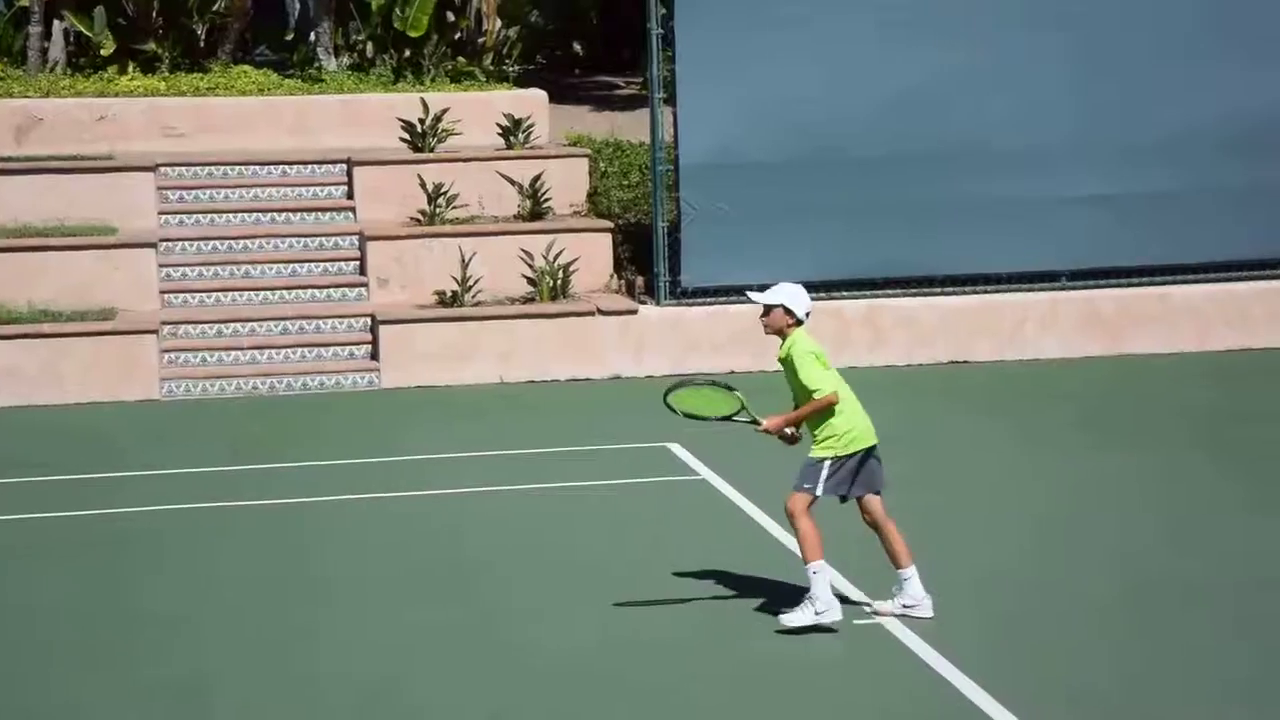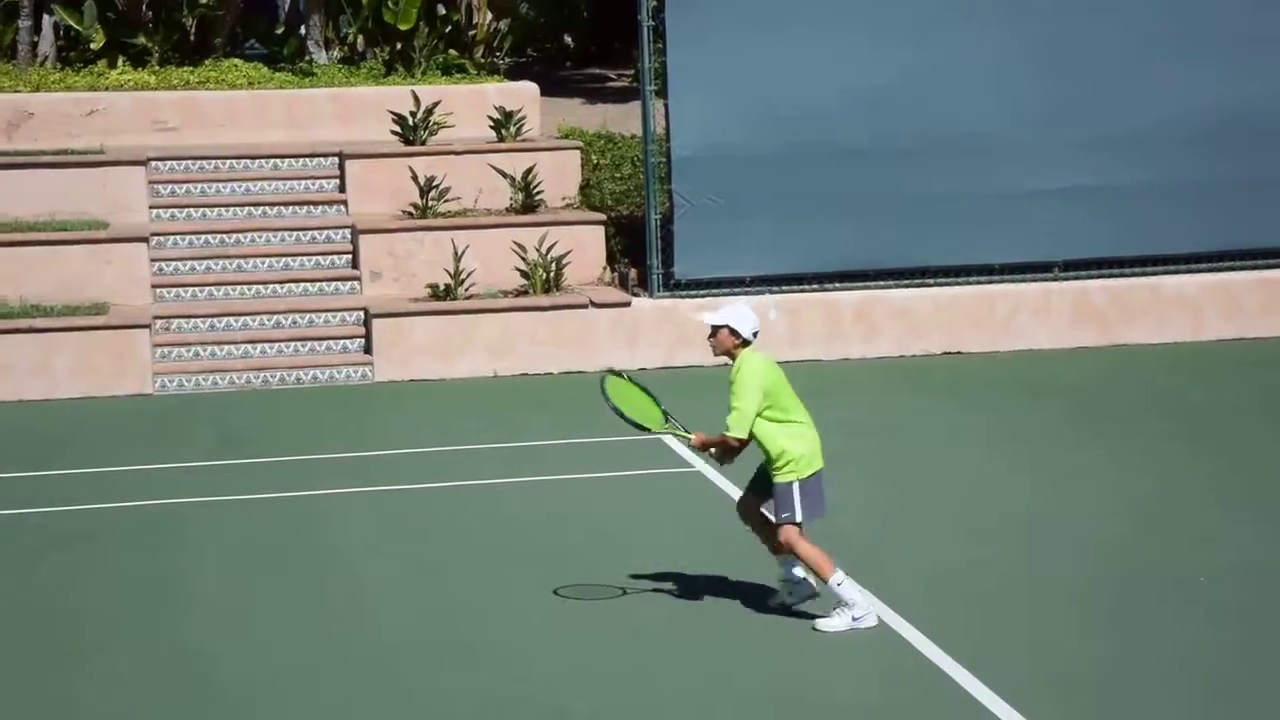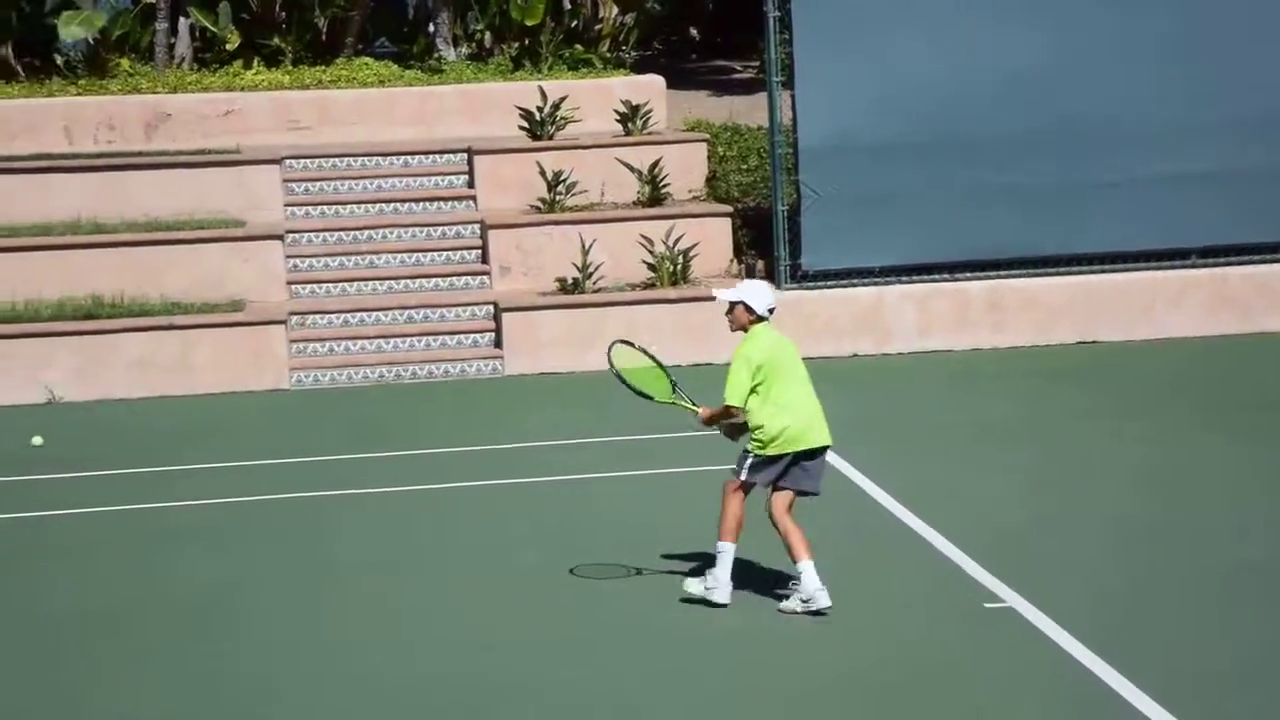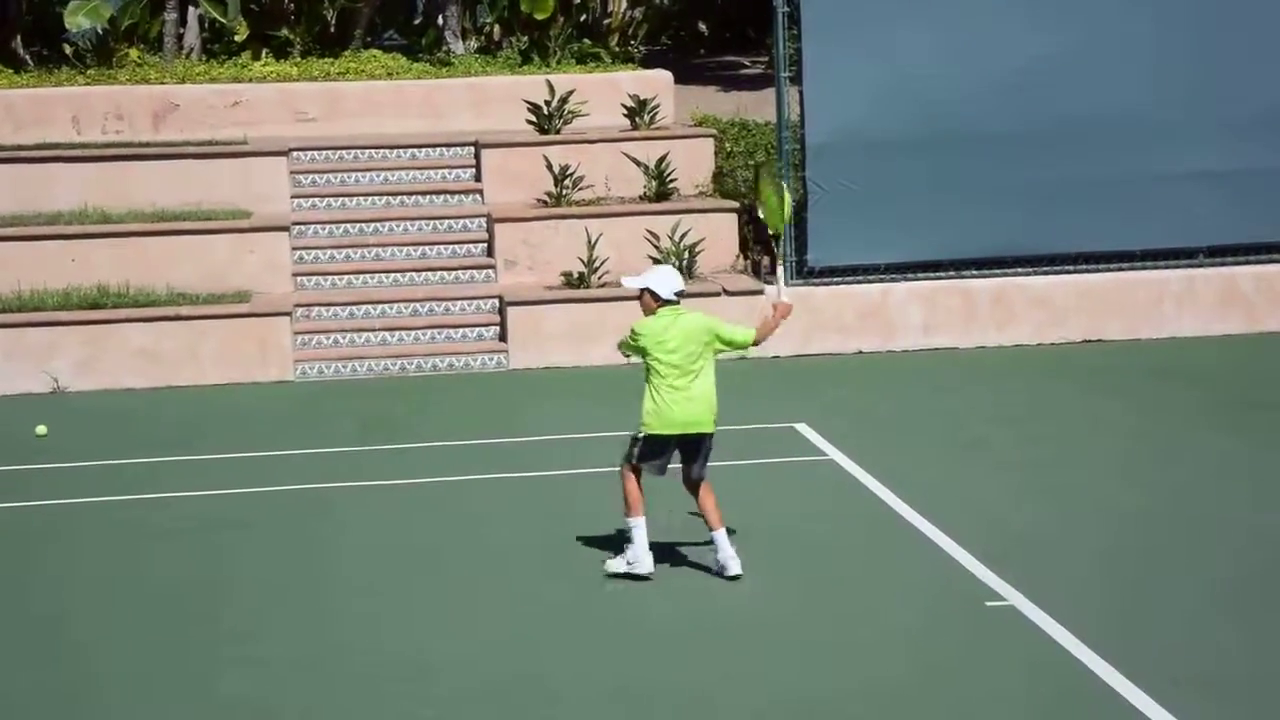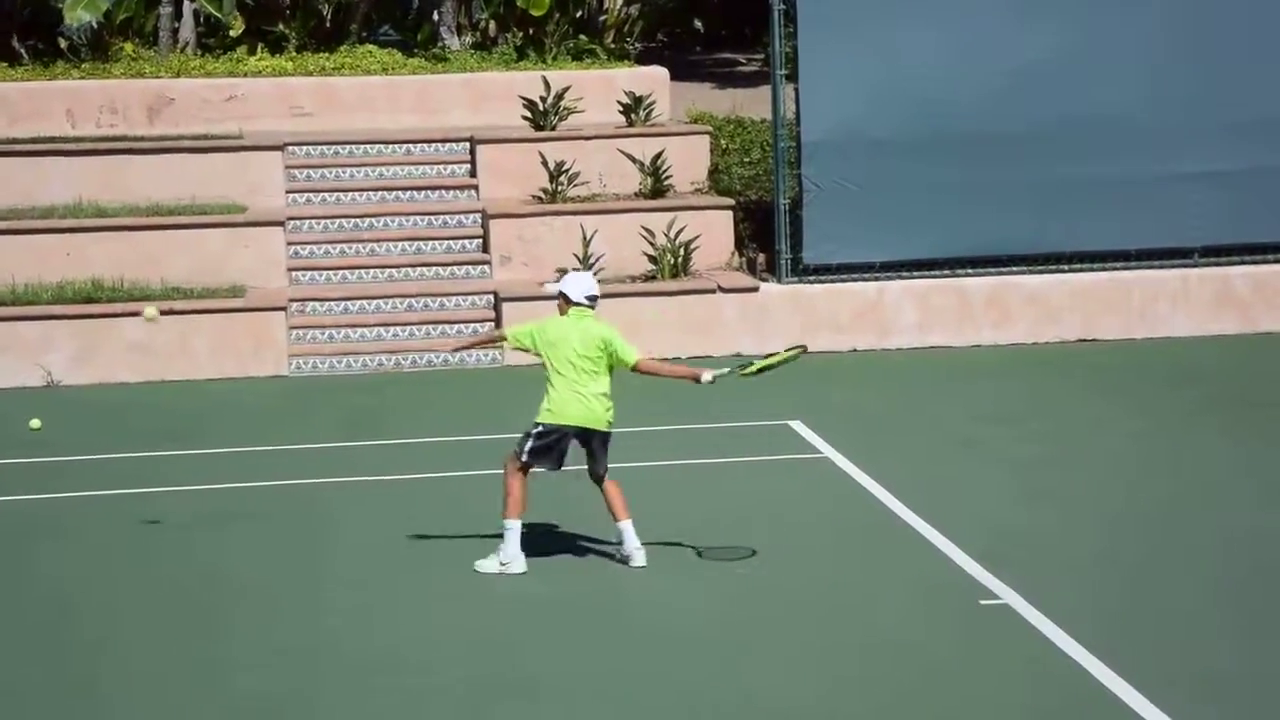
dt=0.4s
person 1, frame 1
left shoulder: (800, 349)
right shoulder: (795, 347)
left elbow: (828, 397)
right elbow: (806, 400)
left wrist: (785, 421)
right wrist: (792, 425)
left hip: (838, 441)
right hip: (856, 436)
left knee: (797, 506)
right knee: (874, 513)
left ankle: (821, 600)
right ankle: (914, 595)
person 1, frame 2
left shoulder: (746, 375)
right shoulder: (754, 364)
left elbow: (737, 436)
left wrist: (705, 442)
right wrist: (729, 448)
left hip: (793, 459)
right hip: (786, 454)
left knee: (789, 536)
right knee: (748, 509)
left ankle: (856, 605)
right ankle: (796, 579)
person 1, frame 3
left shoulder: (748, 349)
right shoulder: (781, 342)
left elbow: (733, 407)
left wrist: (709, 416)
right wrist: (738, 421)
left hip: (778, 436)
right hip: (811, 435)
left knee: (734, 491)
right knee: (779, 509)
left ankle: (719, 581)
right ankle: (811, 589)
person 1, frame 4
left shoulder: (643, 329)
right shoulder: (703, 324)
left elbow: (623, 348)
right elbow: (753, 337)
right wrist: (779, 315)
left hip: (661, 421)
right hip: (699, 419)
left knee: (631, 471)
right knee: (696, 481)
left ankle: (638, 553)
right ankle: (727, 556)
person 1, frame 5
left shoulder: (549, 327)
right shoulder: (606, 333)
left elbow: (501, 337)
right elbow: (640, 364)
left wrist: (464, 344)
right wrist: (694, 373)
left hip: (561, 415)
right hip: (598, 419)
left knee: (514, 468)
right knee: (602, 476)
left ankle: (511, 553)
right ankle: (633, 547)
